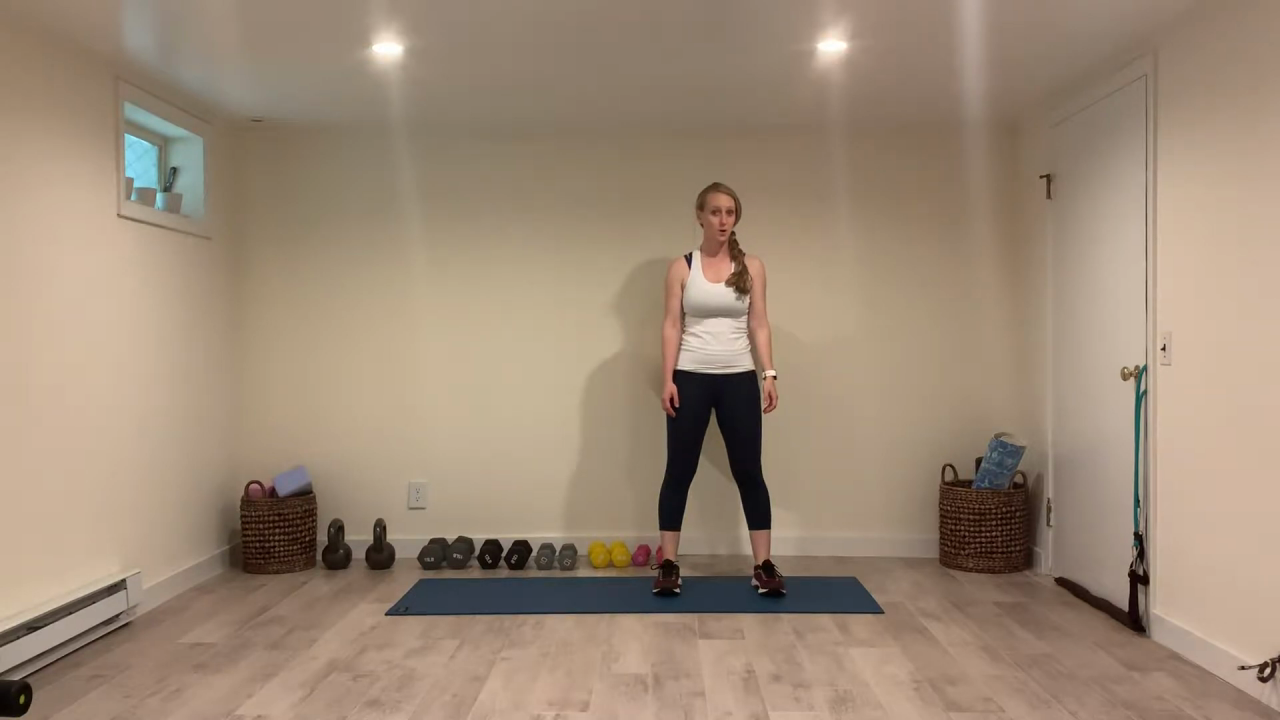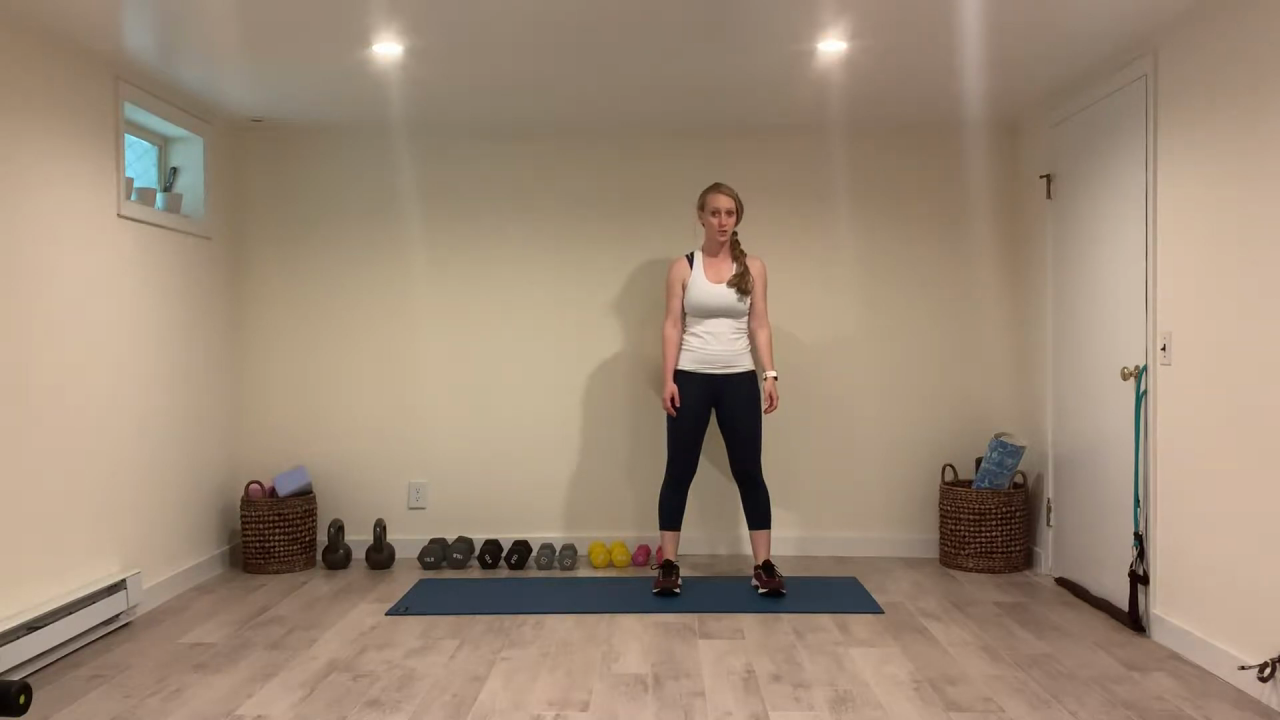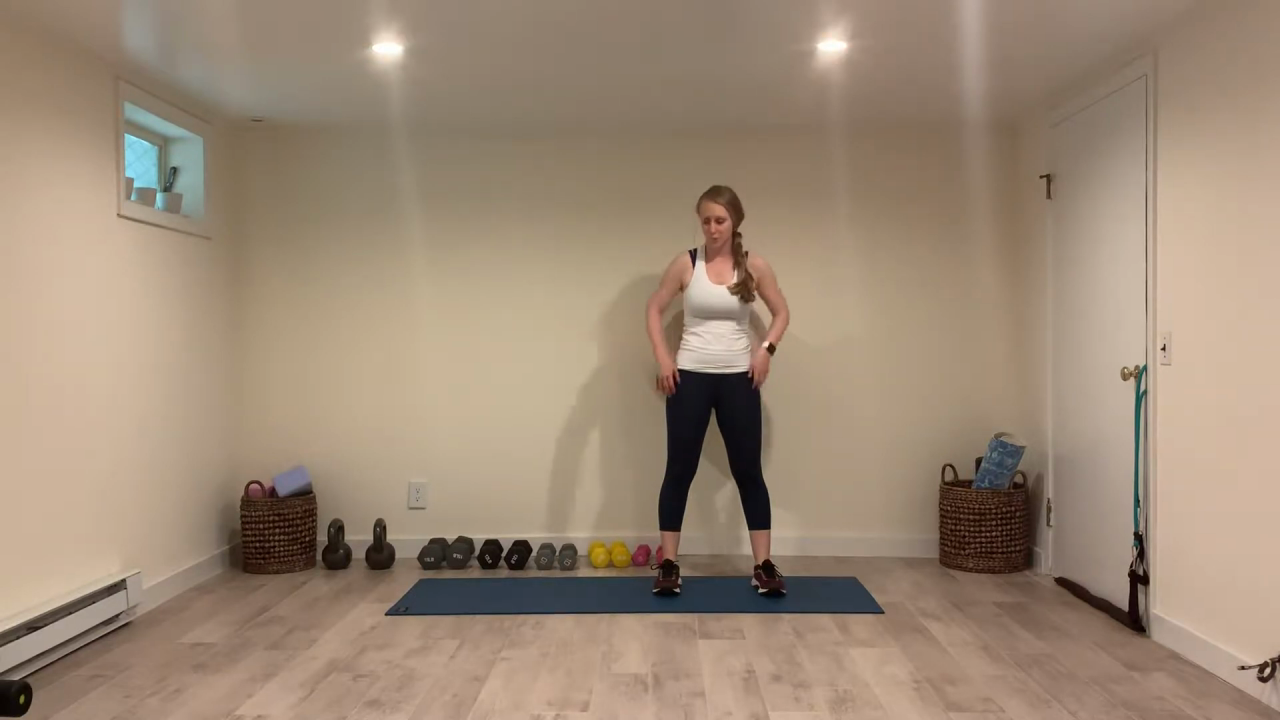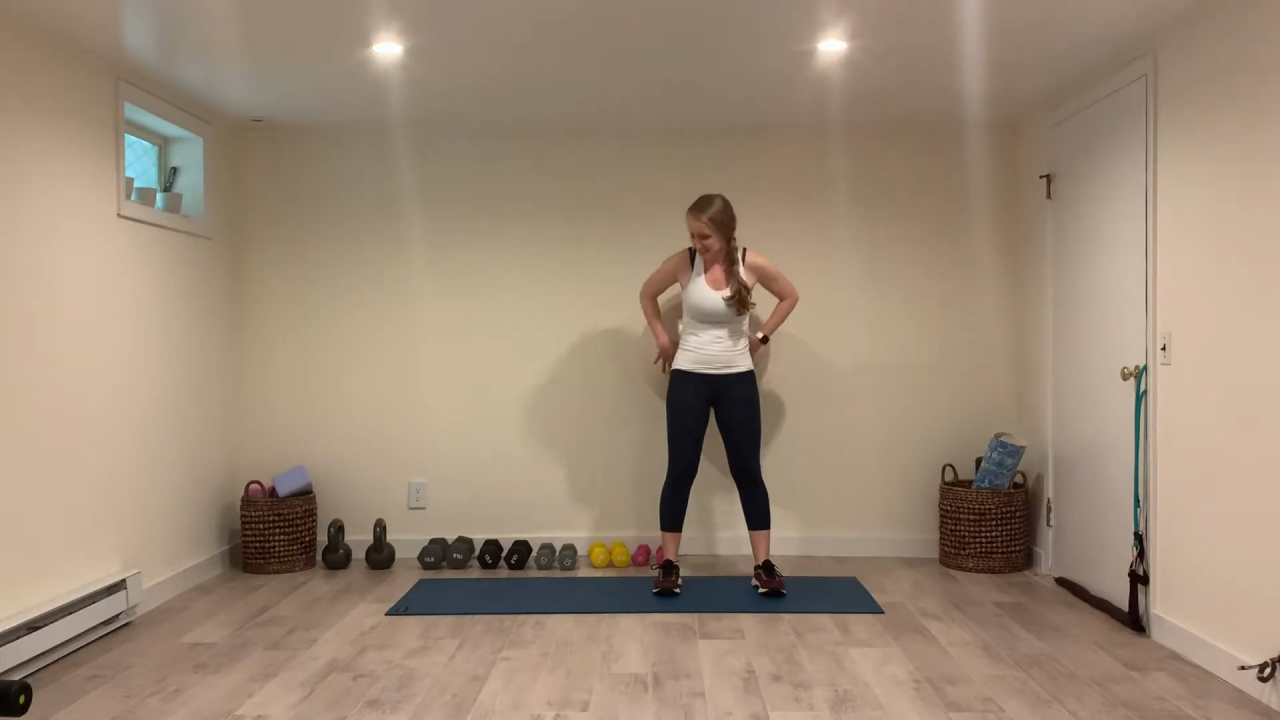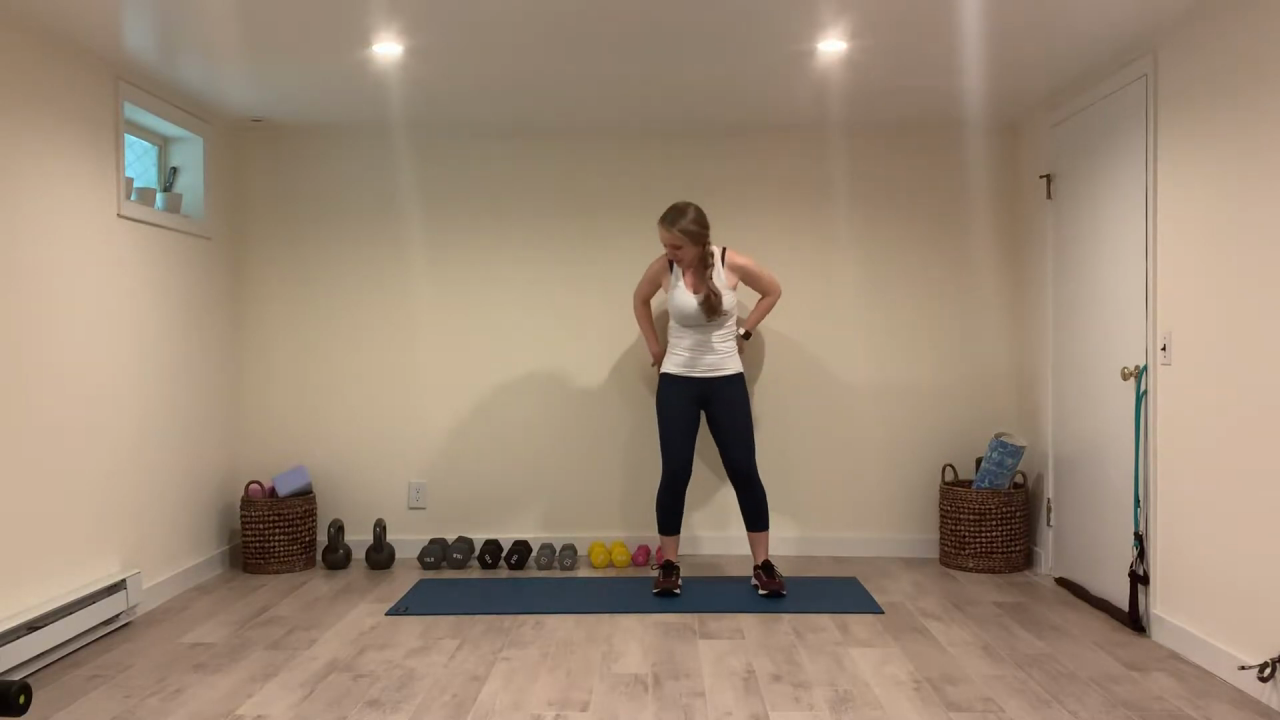
dt=0.4s
person 1, frame 1
left shoulder: (751, 267)
right shoulder: (682, 267)
left elbow: (759, 325)
right elbow: (671, 326)
left wrist: (769, 374)
right wrist: (668, 380)
left hip: (739, 379)
right hip: (692, 378)
left knee: (749, 472)
right knee: (679, 471)
left ankle: (763, 566)
right ankle: (668, 564)
person 1, frame 2
left shoulder: (752, 267)
right shoulder: (683, 267)
left elbow: (760, 325)
right elbow: (672, 326)
left wrist: (770, 375)
right wrist: (668, 380)
left hip: (739, 379)
right hip: (692, 378)
left knee: (749, 472)
right knee: (679, 471)
left ankle: (763, 565)
right ankle: (668, 564)
person 1, frame 3
left shoulder: (754, 266)
right shoulder: (685, 265)
left elbow: (781, 313)
right elbow: (654, 310)
left wrist: (766, 349)
right wrist: (662, 356)
left hip: (738, 379)
right hip: (691, 377)
left knee: (748, 472)
right knee: (680, 470)
left ankle: (764, 566)
right ankle: (668, 565)
person 1, frame 4
left shoulder: (753, 264)
right shoulder: (681, 263)
left elbow: (790, 297)
right elbow: (647, 294)
left wrist: (761, 337)
right wrist: (662, 340)
left hip: (738, 379)
right hip: (689, 377)
left knee: (747, 471)
right knee: (680, 470)
left ankle: (763, 565)
right ankle: (668, 564)
person 1, frame 5
left shoulder: (734, 264)
right shoulder: (661, 268)
left elbow: (772, 290)
right elbow: (640, 300)
left wrist: (744, 333)
right wrist: (654, 347)
left hip: (727, 380)
right hip: (677, 382)
left knee: (744, 472)
right knee: (675, 473)
left ankle: (763, 566)
right ankle: (669, 565)
